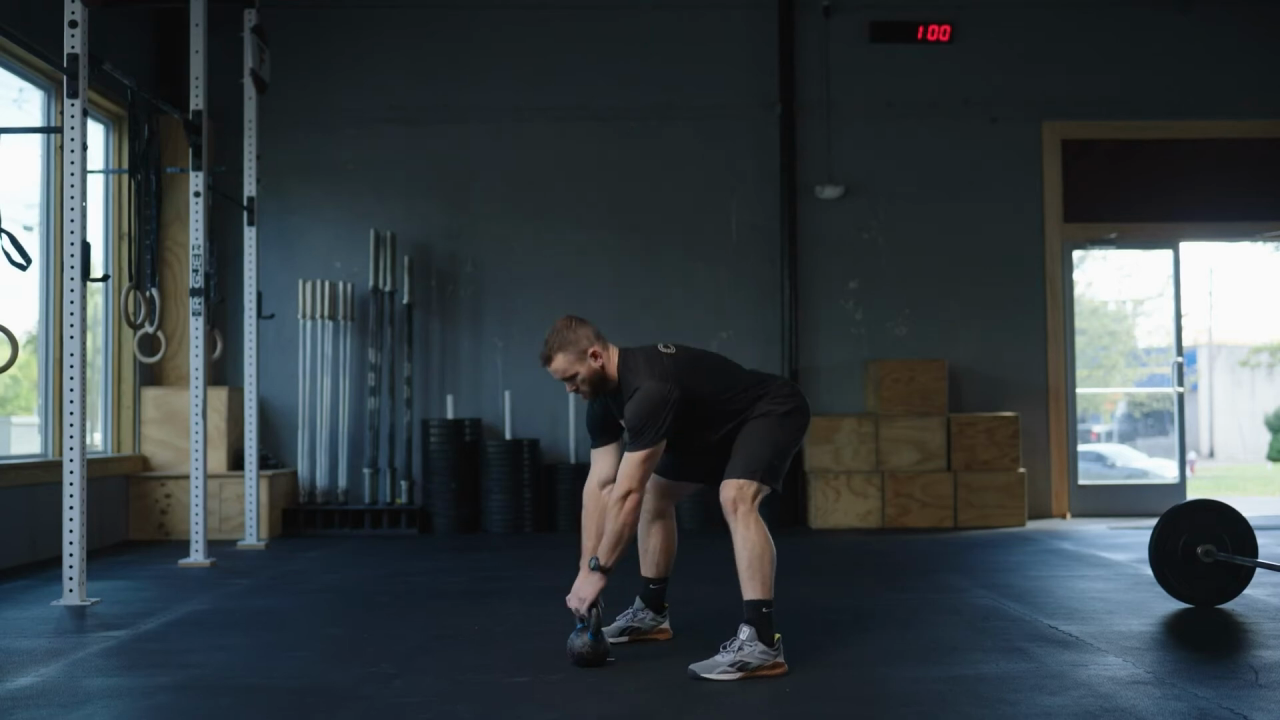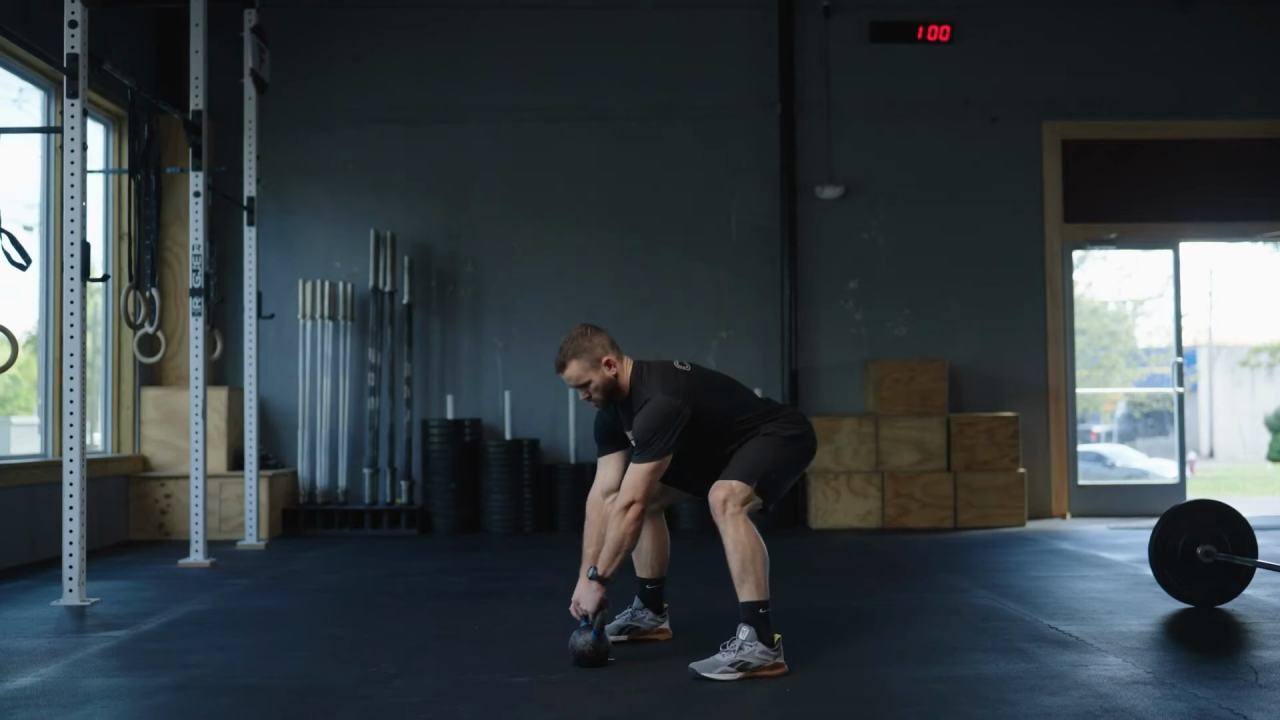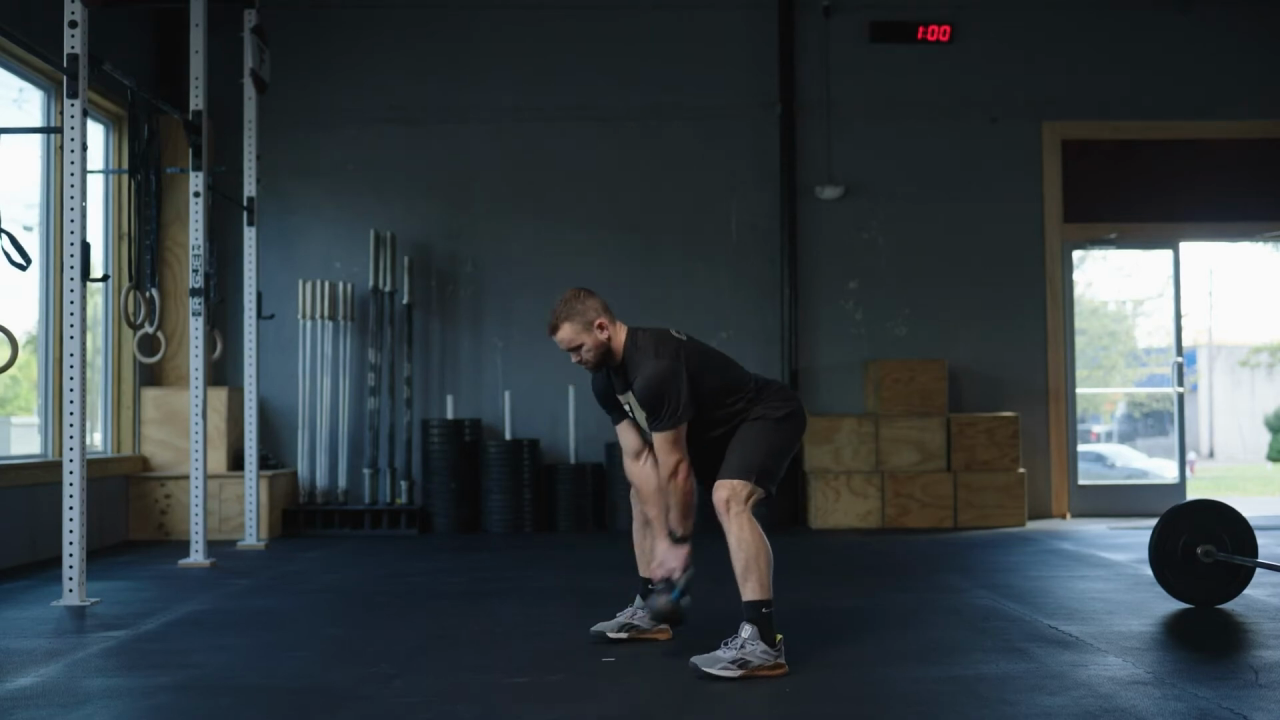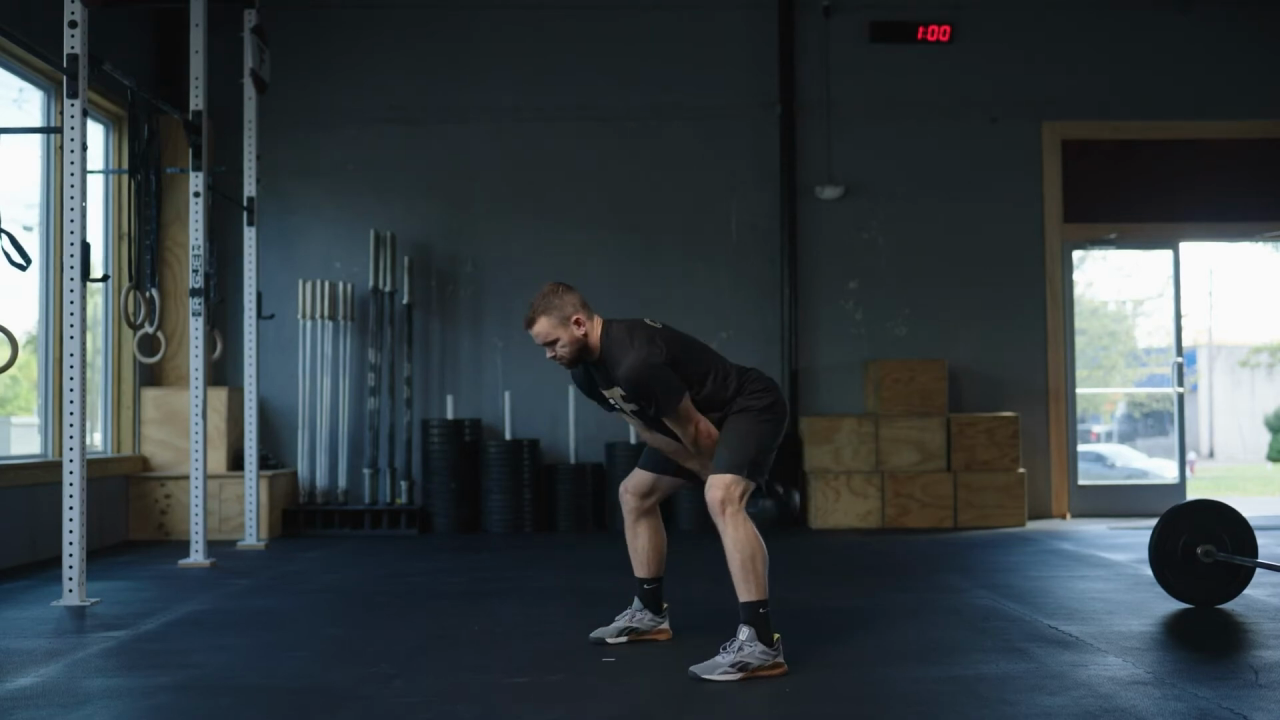
dt=0.3s
person 1, frame 1
left shoulder: (650, 388)
right shoulder: (603, 399)
left elbow: (627, 493)
right elbow: (600, 485)
left wrist: (597, 570)
right wrist: (584, 569)
left hip: (772, 410)
left knee: (735, 498)
right knee: (655, 495)
left ankle: (761, 642)
right ankle: (652, 611)
person 1, frame 2
left shoulder: (660, 402)
right shoulder: (611, 413)
left elbow: (632, 503)
right elbow: (604, 494)
left wrist: (598, 579)
right wrist: (586, 575)
left hip: (780, 434)
left knee: (724, 500)
right knee: (646, 497)
left ankle: (760, 643)
right ankle: (650, 612)
person 1, frame 3
left shoulder: (655, 368)
right shoulder: (606, 378)
left elbow: (674, 466)
right elbow: (638, 460)
left wrist: (679, 541)
right wrist: (662, 537)
left hip: (769, 415)
left knee: (728, 498)
right knee: (643, 494)
left ankle: (761, 642)
right ankle: (650, 611)
person 1, frame 4
left shoulder: (637, 361)
right shoulder: (585, 371)
left elbow: (695, 430)
right elbow: (651, 430)
left wrist: (723, 482)
right wrist: (713, 477)
left hip: (750, 406)
left knee: (720, 502)
right knee: (634, 494)
left ankle: (760, 644)
right ankle: (649, 613)
